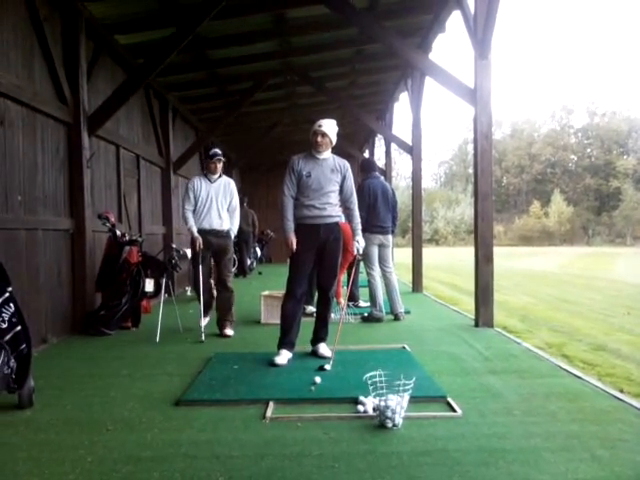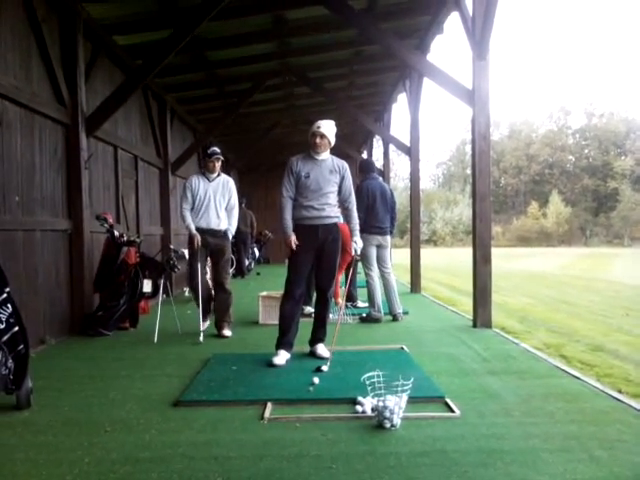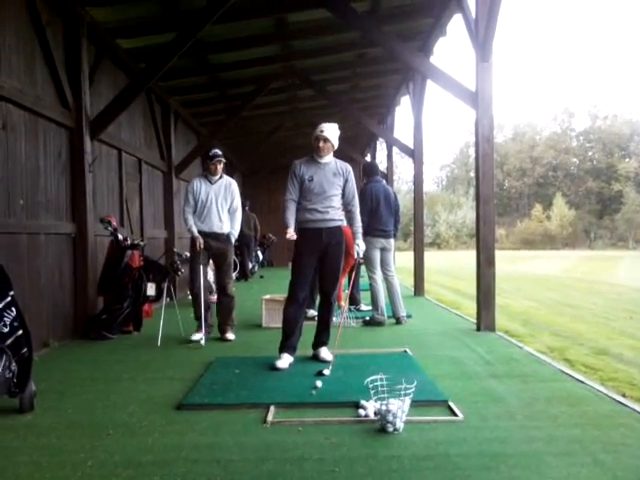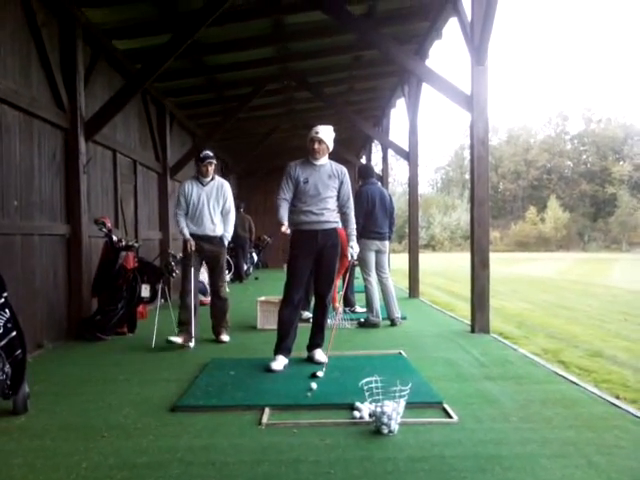
dt=0.1s
person 1, frame 1
left shoulder: (342, 166)
right shoulder: (297, 162)
left elbow: (350, 201)
right elbow: (288, 197)
left wrist: (357, 232)
right wrist: (289, 231)
left hip: (331, 230)
right hip: (305, 230)
left knee: (327, 288)
right knee: (296, 288)
left ankle: (319, 341)
right ankle: (286, 346)
person 1, frame 2
left shoulder: (341, 166)
right shoulder: (296, 163)
left elbow: (348, 202)
right elbow: (287, 196)
left wrist: (355, 233)
right wrist: (288, 229)
left hip: (330, 231)
right hip: (303, 230)
left knee: (325, 289)
right knee: (294, 289)
left ankle: (318, 342)
right ankle: (284, 346)
person 1, frame 3
left shoulder: (344, 169)
right shoulder: (299, 167)
left elbow: (352, 205)
right elbow: (291, 200)
left wrist: (358, 236)
right wrist: (290, 226)
left hip: (334, 234)
right hip: (307, 234)
left knee: (329, 292)
right knee: (298, 292)
left ankle: (321, 345)
right ankle: (287, 350)
person 1, frame 4
left shoulder: (340, 171)
right shoulder: (295, 168)
left elbow: (347, 207)
right elbow: (283, 198)
left wrist: (352, 238)
right wrist: (284, 220)
left hip: (329, 236)
right hip: (302, 235)
left knee: (323, 294)
right knee: (293, 294)
left ankle: (316, 347)
right ankle: (282, 351)
person 2, frame 1
left shoulder: (229, 184)
right shoulder: (195, 182)
left elbow: (235, 211)
right elbow: (187, 209)
left wrist: (231, 234)
right wrist: (194, 233)
left hip: (223, 236)
right hip: (201, 235)
left knee: (225, 280)
right knee: (200, 279)
left ankle: (226, 323)
right ankle: (206, 310)
person 2, frame 2
left shoulder: (228, 182)
right shoulder: (193, 181)
left elbow: (233, 210)
right elbow: (185, 208)
left wrist: (229, 234)
right wrist: (192, 231)
left hip: (221, 235)
right hip: (199, 235)
left knee: (222, 281)
right knee: (195, 278)
left ankle: (223, 323)
right ankle: (206, 311)
person 2, frame 3
left shoulder: (230, 184)
right shoulder: (195, 184)
left elbow: (236, 212)
right elbow: (188, 211)
left wrist: (232, 237)
right wrist: (195, 233)
left hip: (223, 239)
right hip: (201, 238)
left knee: (225, 285)
right knee: (196, 283)
left ankle: (226, 327)
right ankle: (204, 324)
person 2, frame 4
left shoulder: (223, 186)
right shoulder: (187, 186)
left elbow: (229, 214)
right elbow: (180, 213)
left wrist: (225, 240)
right wrist: (186, 236)
left hip: (216, 241)
right hip: (193, 241)
left knee: (218, 287)
right knee: (188, 285)
left ankle: (221, 329)
right ankle: (185, 332)
person 3, frame 1
left shoulder: (365, 186)
right shoulder: (387, 186)
left elbow: (361, 213)
right elbow: (395, 211)
left hip: (370, 234)
right hip: (386, 234)
left knee: (373, 273)
right knee: (389, 271)
left ankle: (377, 312)
right ankle: (398, 310)
person 3, frame 2
left shoulder: (363, 187)
right shoulder: (386, 187)
left elbow: (359, 214)
right elbow: (393, 212)
left hip: (369, 235)
right hip: (385, 235)
left knee: (371, 273)
right knee: (387, 271)
left ankle: (376, 313)
right ankle: (396, 311)
person 3, frame 3
left shoulder: (367, 190)
right shoulder: (390, 190)
left elbow: (363, 217)
right elbow: (397, 215)
left hip: (372, 238)
right hip: (388, 238)
left knee: (375, 277)
right knee: (390, 275)
left ankle: (379, 316)
right ankle: (400, 314)
person 3, frame 4
left shoulder: (363, 192)
right shoulder: (385, 192)
left elbow: (358, 219)
right elbow: (392, 217)
left hip: (367, 240)
right hip: (383, 240)
left knee: (369, 279)
right knee: (385, 277)
left ankle: (374, 318)
right ankle: (395, 315)
